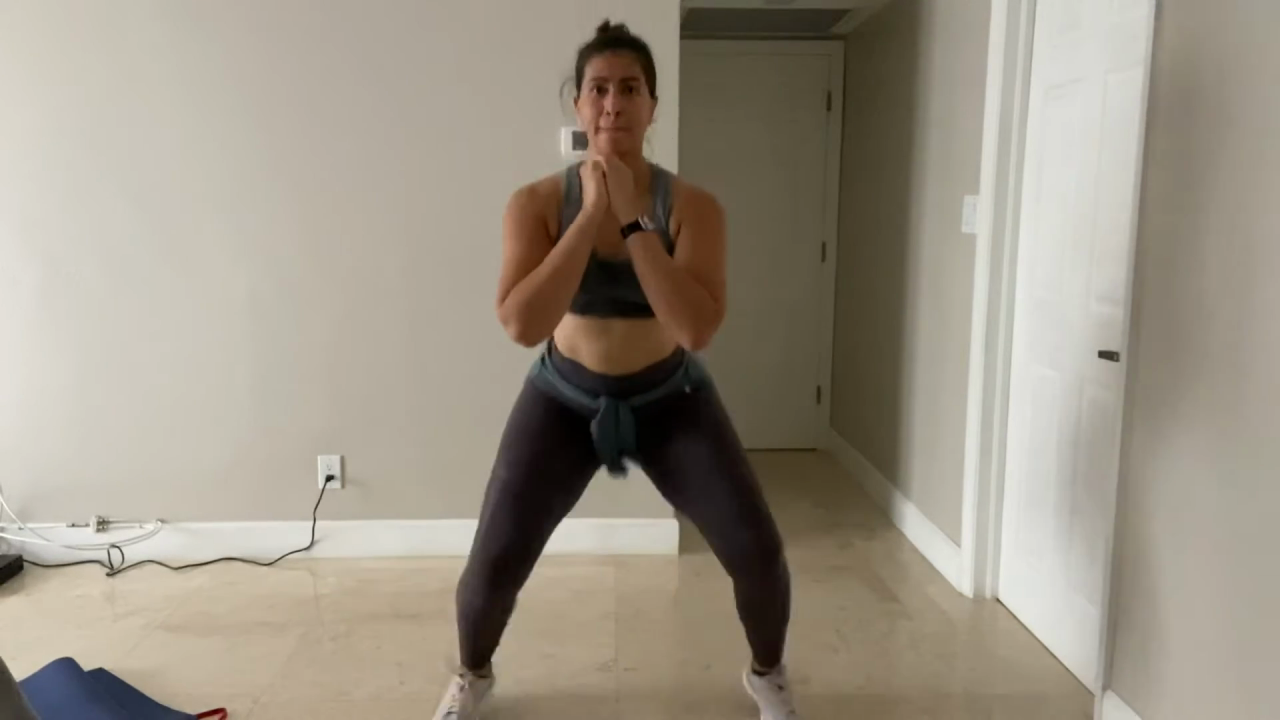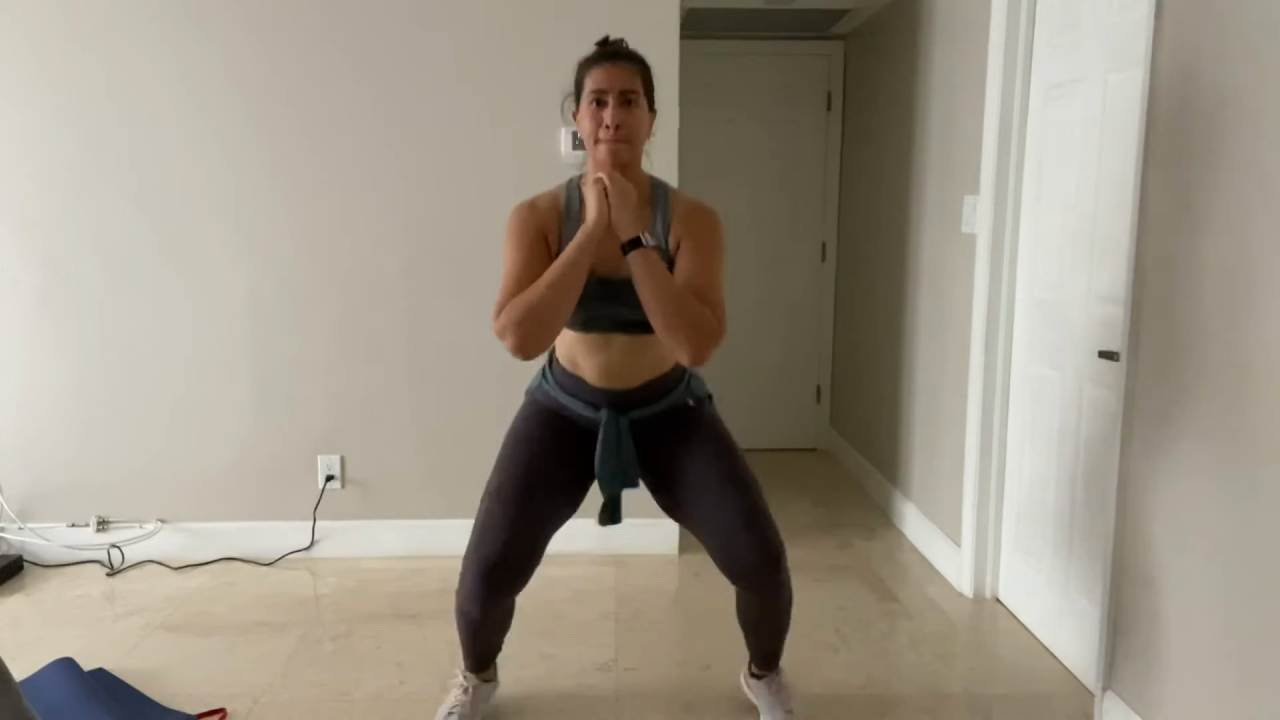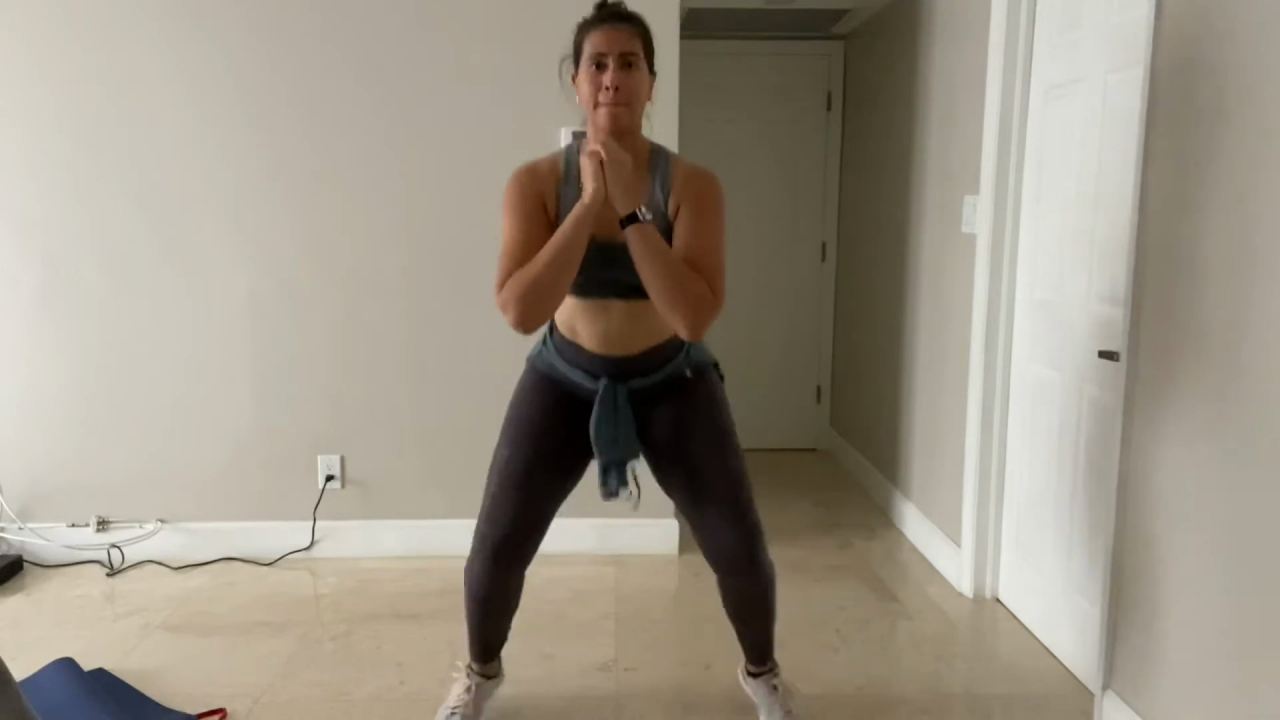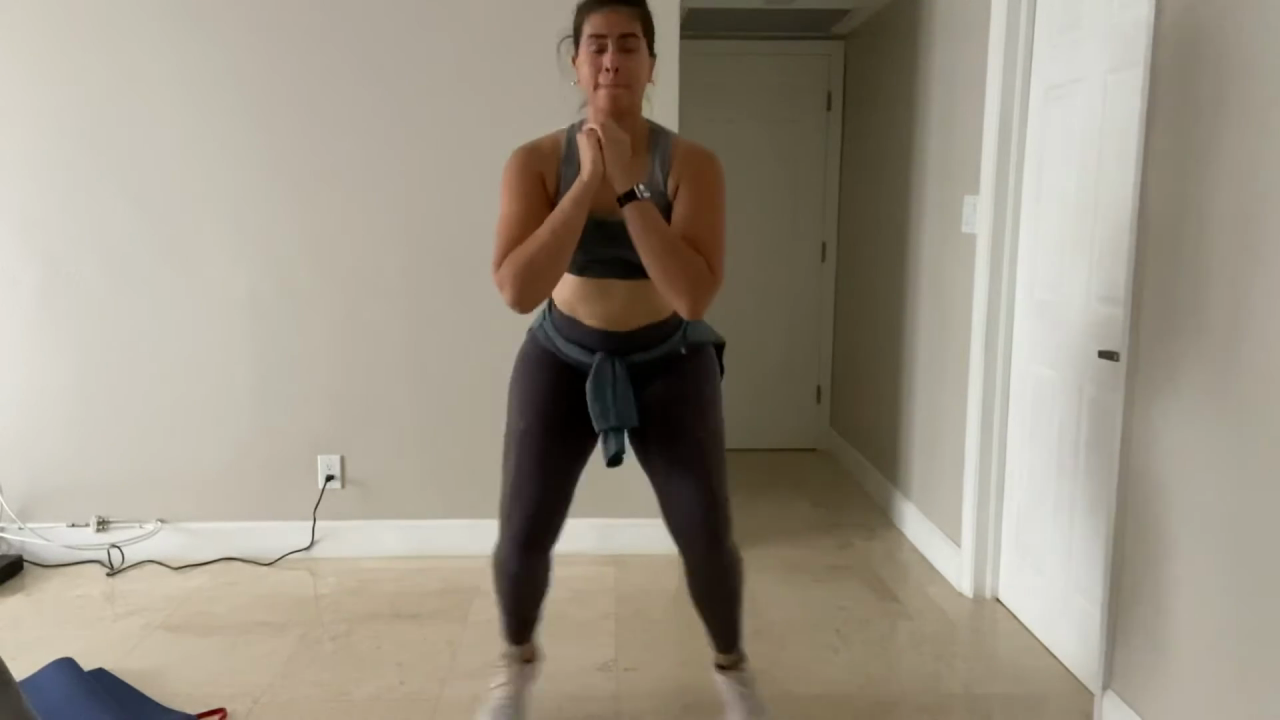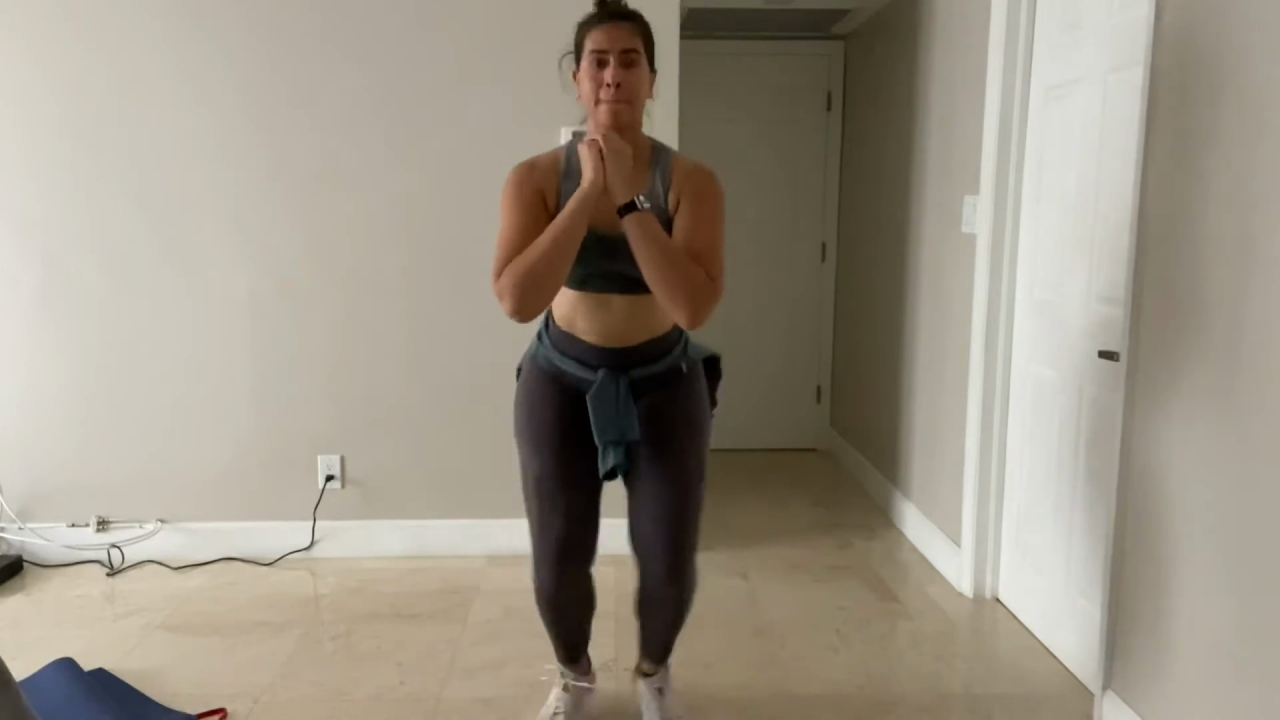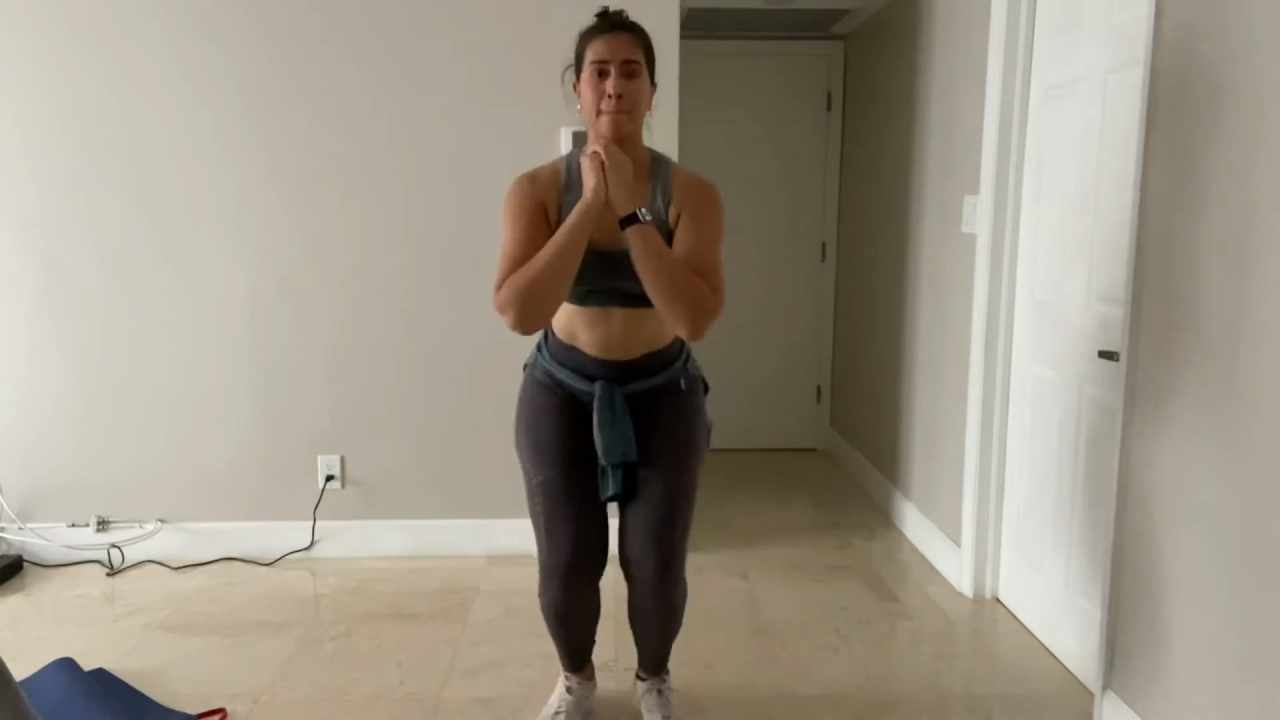
dt=0.1s
person 1, frame 1
left shoulder: (691, 204)
right shoulder: (536, 202)
left elbow: (698, 330)
right elbow: (521, 325)
left wrist: (631, 223)
right wrist: (590, 216)
left hip: (668, 400)
right hip: (563, 400)
left knee: (757, 551)
right knee: (495, 563)
person 1, frame 2
left shoulder: (691, 218)
right shoulder: (539, 215)
left elbow: (698, 347)
right elbow: (519, 339)
left wrist: (633, 240)
right wrist: (591, 233)
left hip: (668, 414)
right hip: (565, 412)
left knee: (760, 559)
right knee: (490, 568)
person 1, frame 3
left shoulder: (691, 183)
right shoulder: (536, 182)
left elbow: (696, 318)
right elbow: (520, 312)
left wrist: (631, 212)
right wrist: (590, 204)
left hip: (669, 384)
right hip: (564, 383)
left knee: (739, 548)
right knee: (499, 548)
person 1, frame 4
left shoulder: (690, 164)
right shoulder: (534, 162)
left elbow: (694, 296)
right elbow: (517, 291)
left wrist: (629, 189)
right wrist: (588, 183)
left hip: (666, 365)
right hip: (563, 364)
left knee: (704, 537)
right knee: (524, 535)
right ankle: (518, 659)
person 1, frame 5
left shoulder: (690, 180)
right shoulder: (536, 176)
left elbow: (694, 309)
right elbow: (517, 300)
left wrist: (628, 201)
right wrist: (586, 196)
left hip: (662, 380)
right hip: (562, 377)
left knee: (666, 555)
right knee: (562, 555)
person 1, frame 6
left shoulder: (690, 192)
right shoulder: (537, 187)
left elbow: (696, 320)
right elbow: (517, 313)
left wrist: (631, 213)
right wrist: (589, 207)
left hip: (660, 391)
right hip: (563, 389)
left knee: (655, 564)
right knee: (569, 561)
